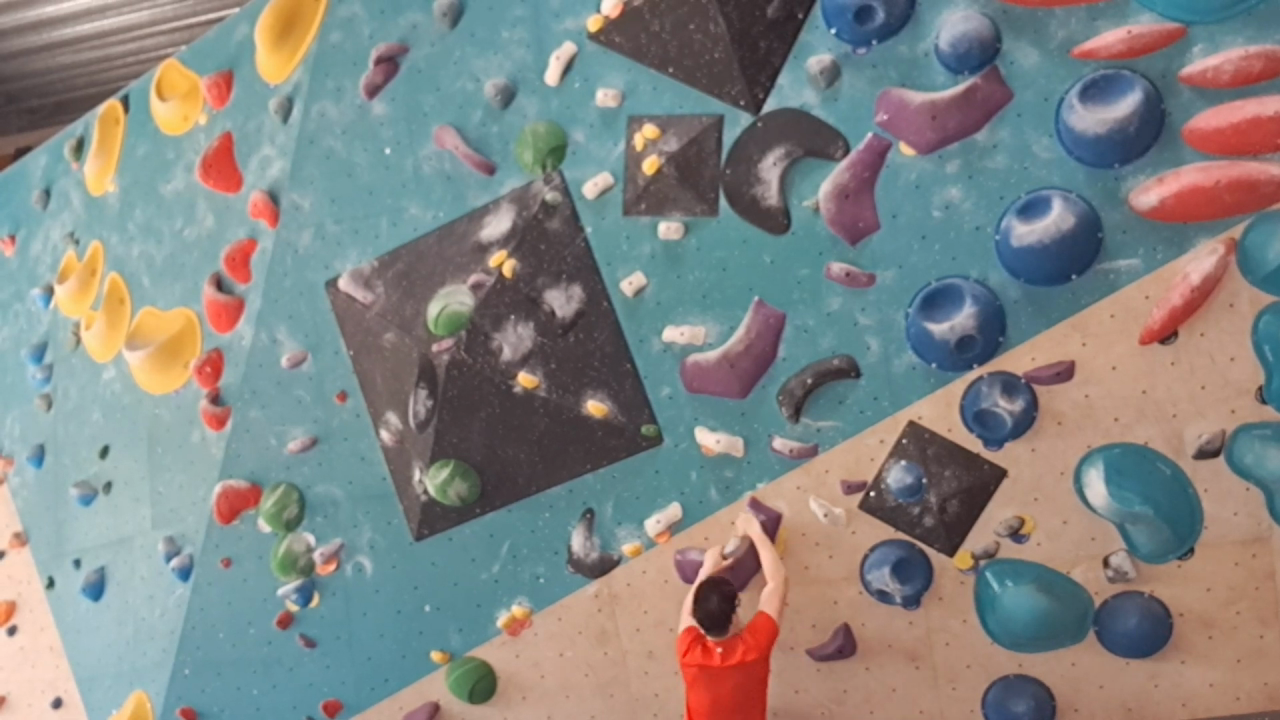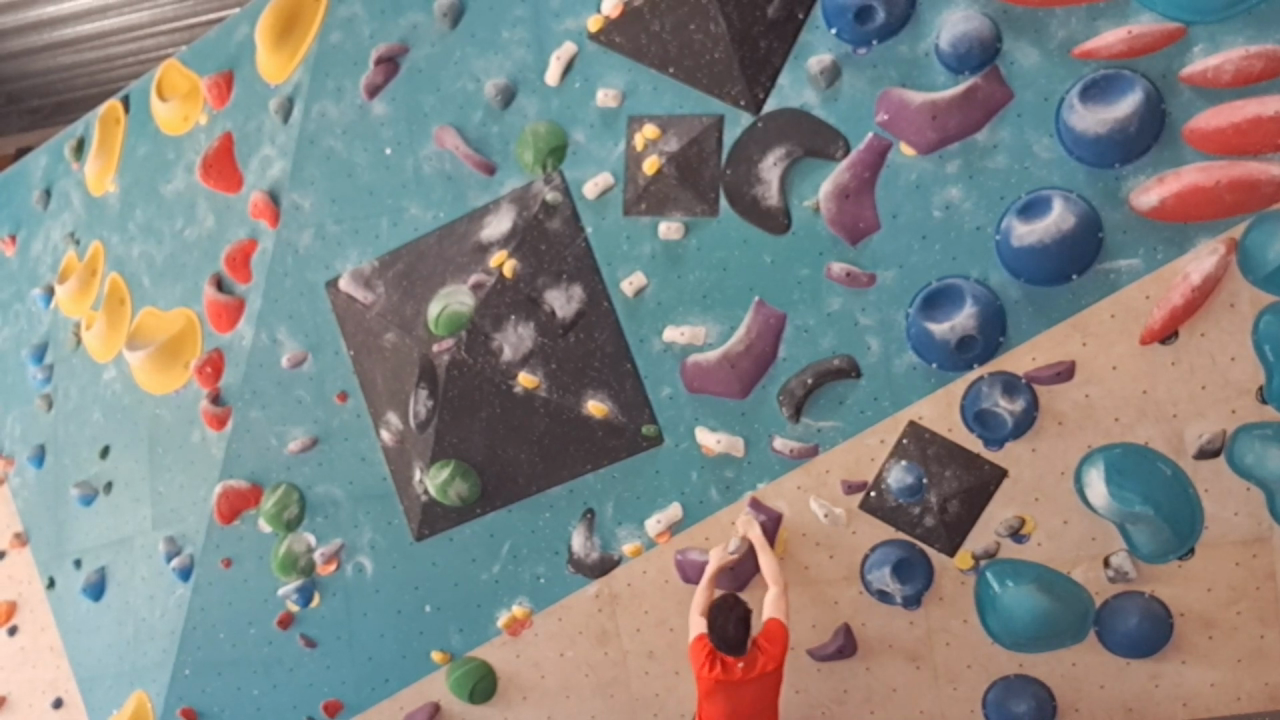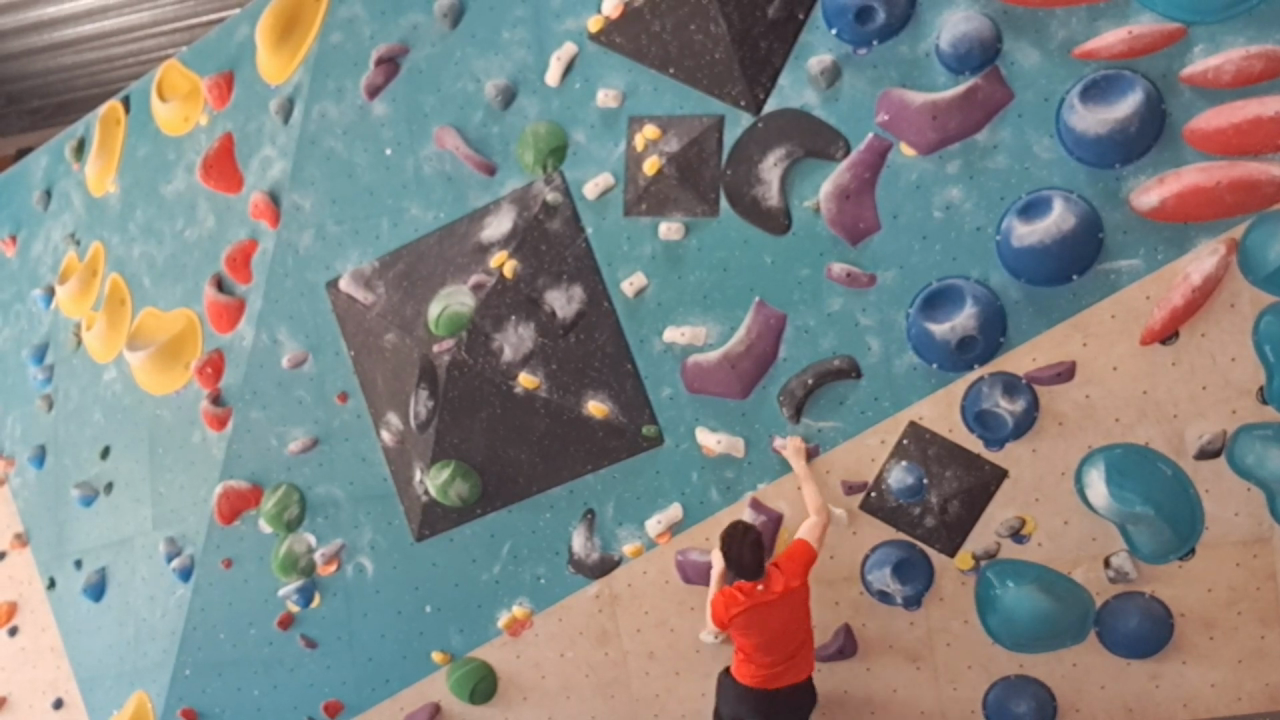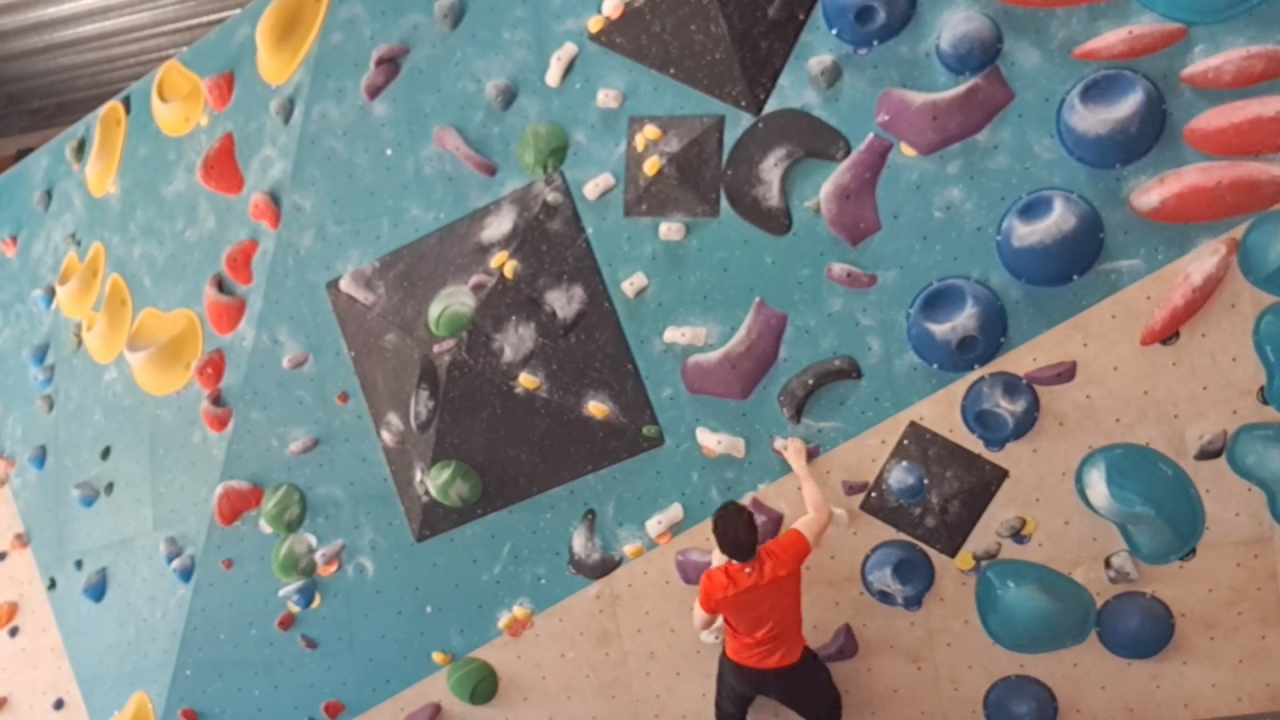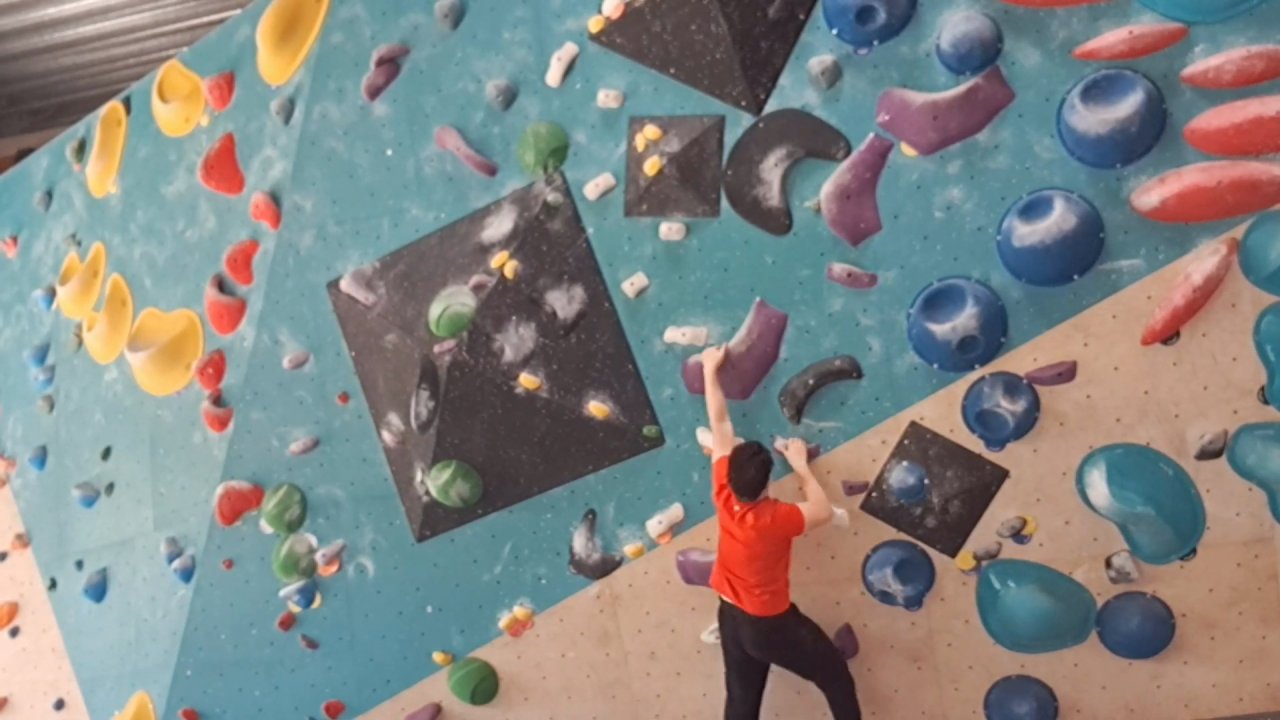
dt=0.5s
person 1, frame 1
left shoulder: (690, 653)
right shoulder: (755, 648)
left elbow: (688, 611)
right elbow: (778, 581)
left wrist: (707, 570)
right wrist: (756, 533)
person 1, frame 2
left shoulder: (706, 666)
right shoulder: (770, 657)
left elbow: (698, 614)
right elbow: (777, 587)
left wrist: (713, 567)
right wrist: (755, 535)
person 1, frame 3
left shoulder: (726, 601)
right shoulder: (793, 572)
left elbow: (714, 626)
right elbow: (820, 515)
left wrist: (717, 572)
right wrist: (799, 463)
left hip: (745, 692)
right hip: (794, 692)
person 1, frame 4
left shoulder: (715, 583)
right shoulder: (783, 557)
left elbow: (701, 623)
right elbow: (821, 513)
right wrist: (799, 464)
left hip: (739, 668)
right hip: (791, 668)
person 1, frame 5
left shoulder: (723, 492)
right shoulder: (775, 518)
left elbow: (719, 424)
right elbow: (823, 511)
left wrist: (710, 370)
right wrist: (800, 464)
left hip: (731, 619)
right hip: (771, 625)
right knee: (835, 677)
